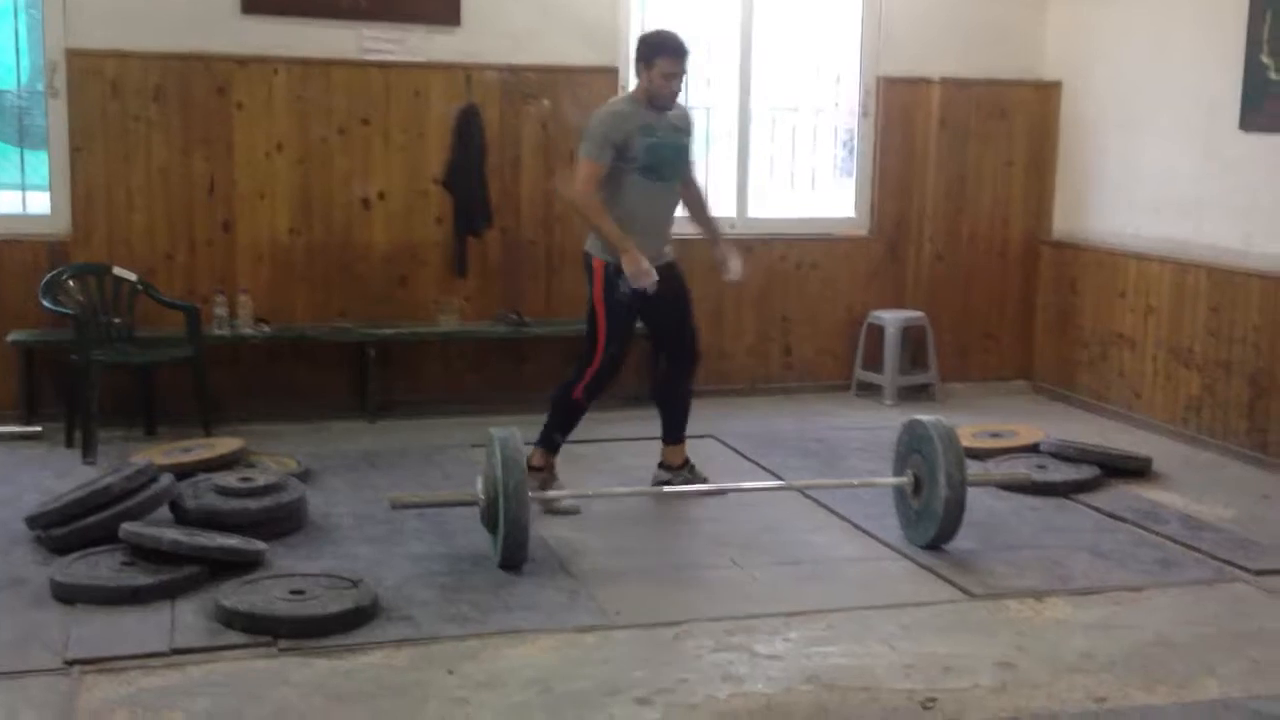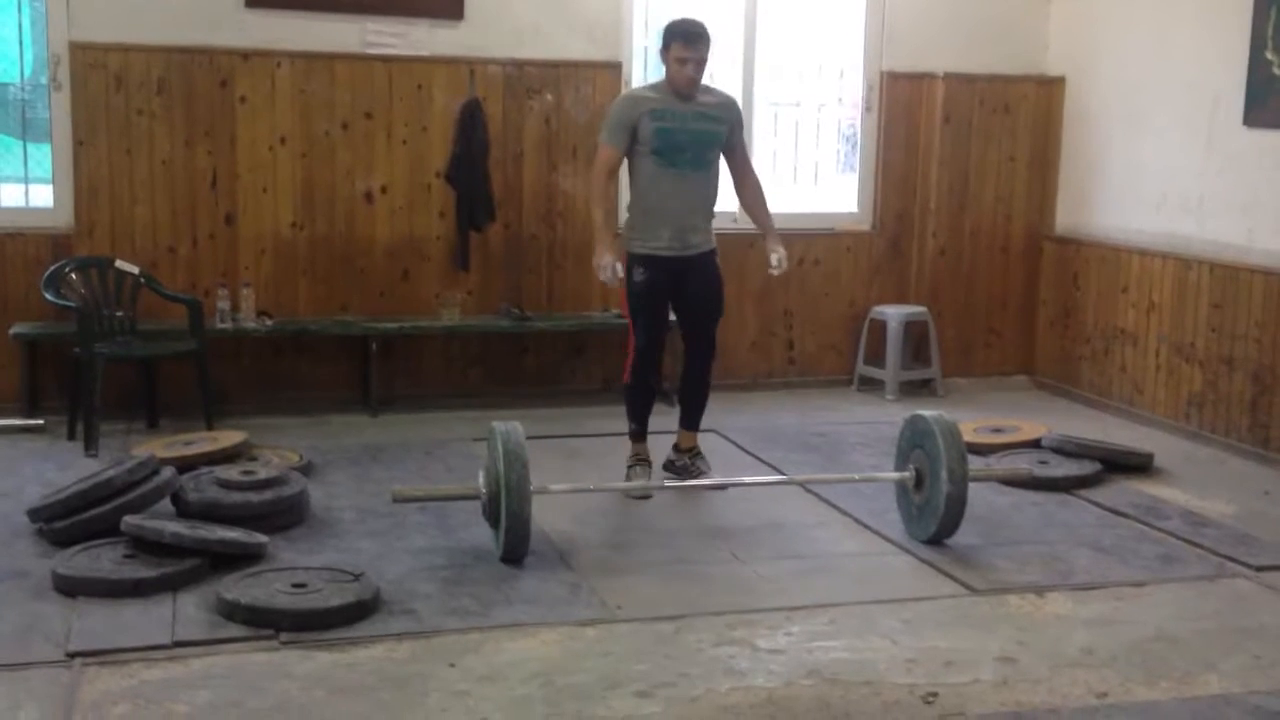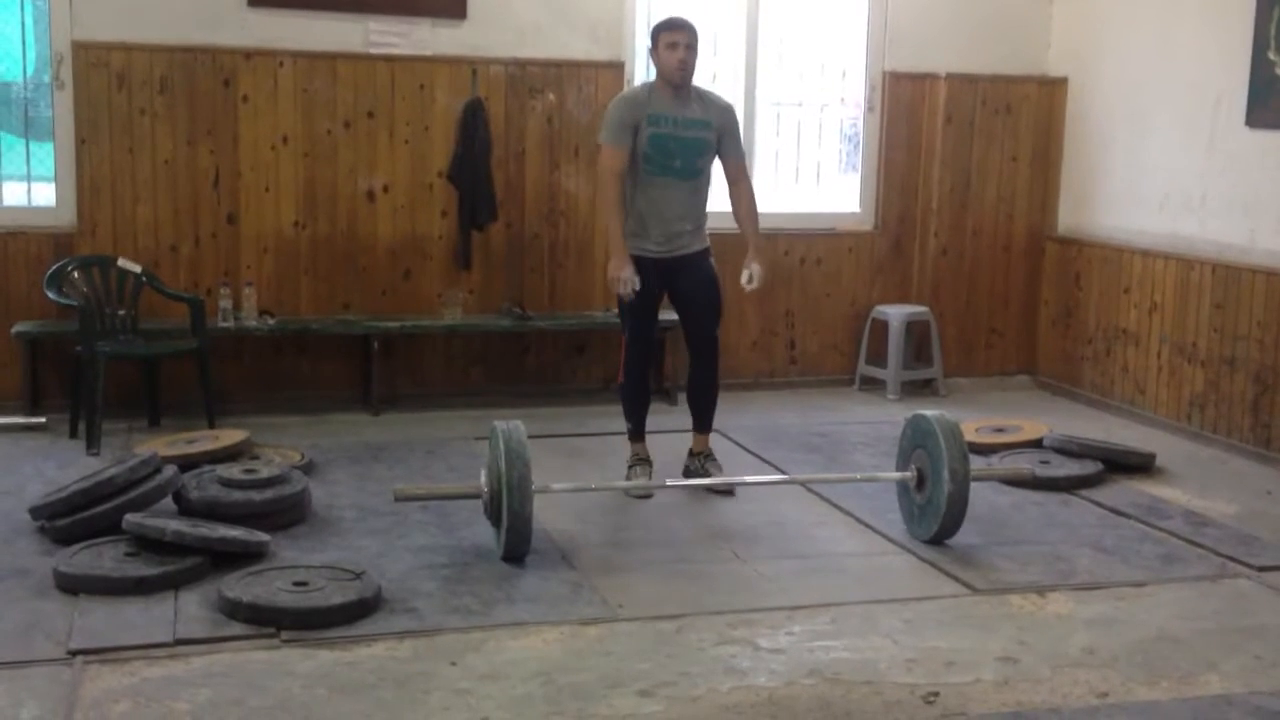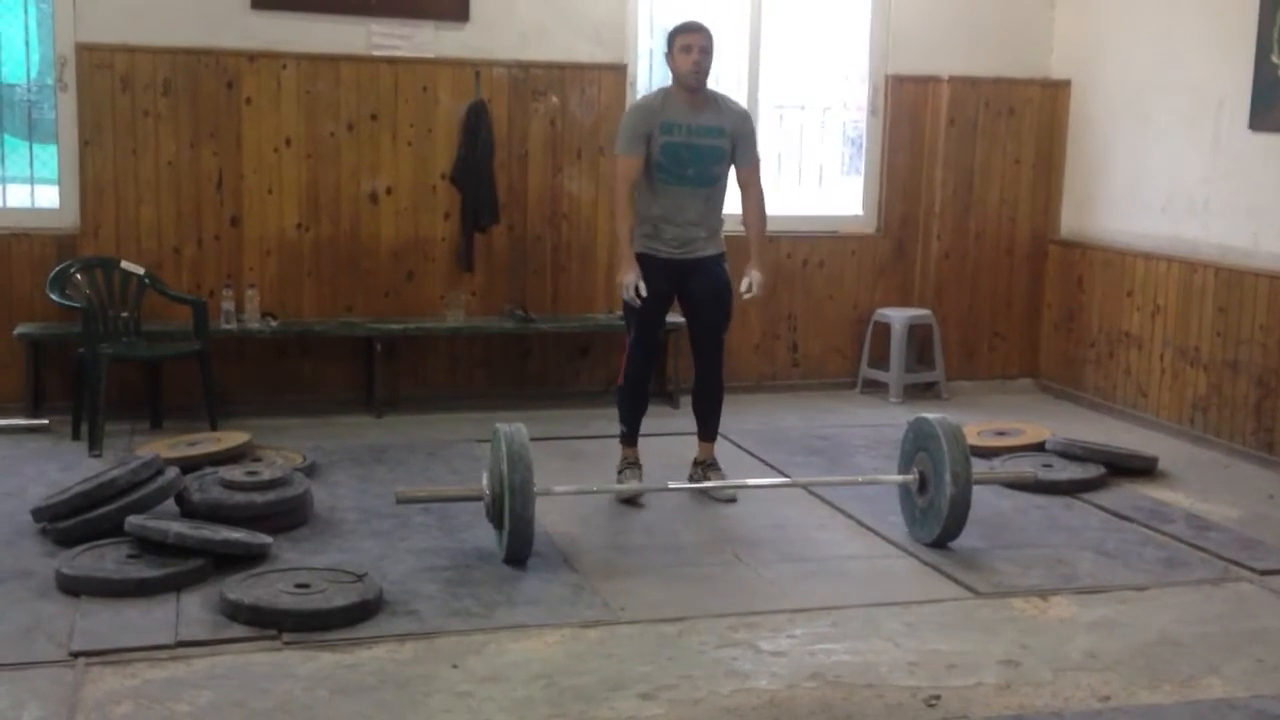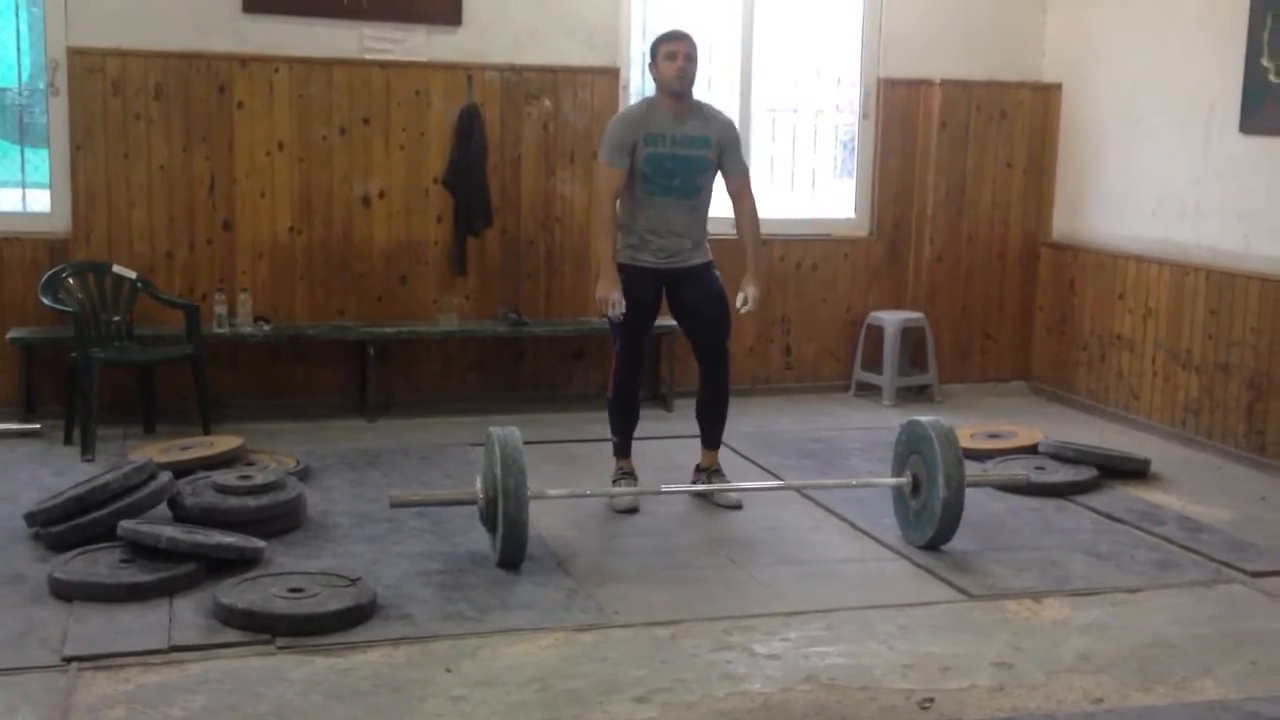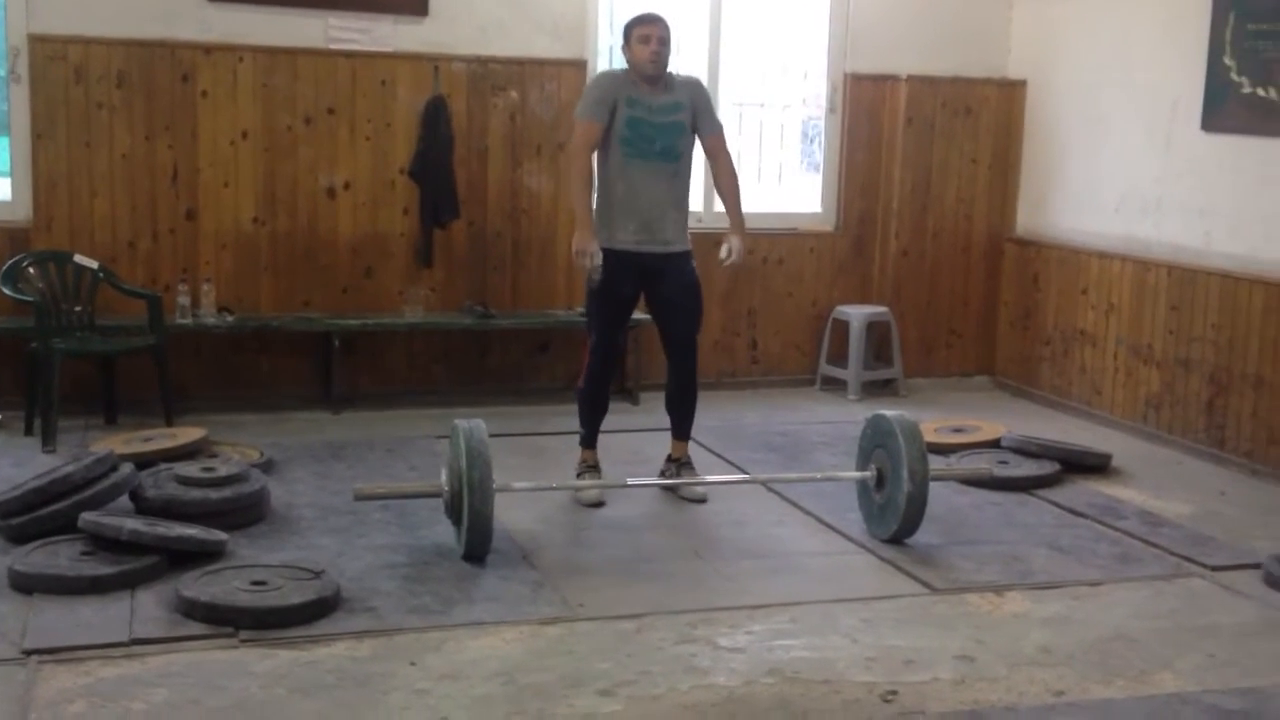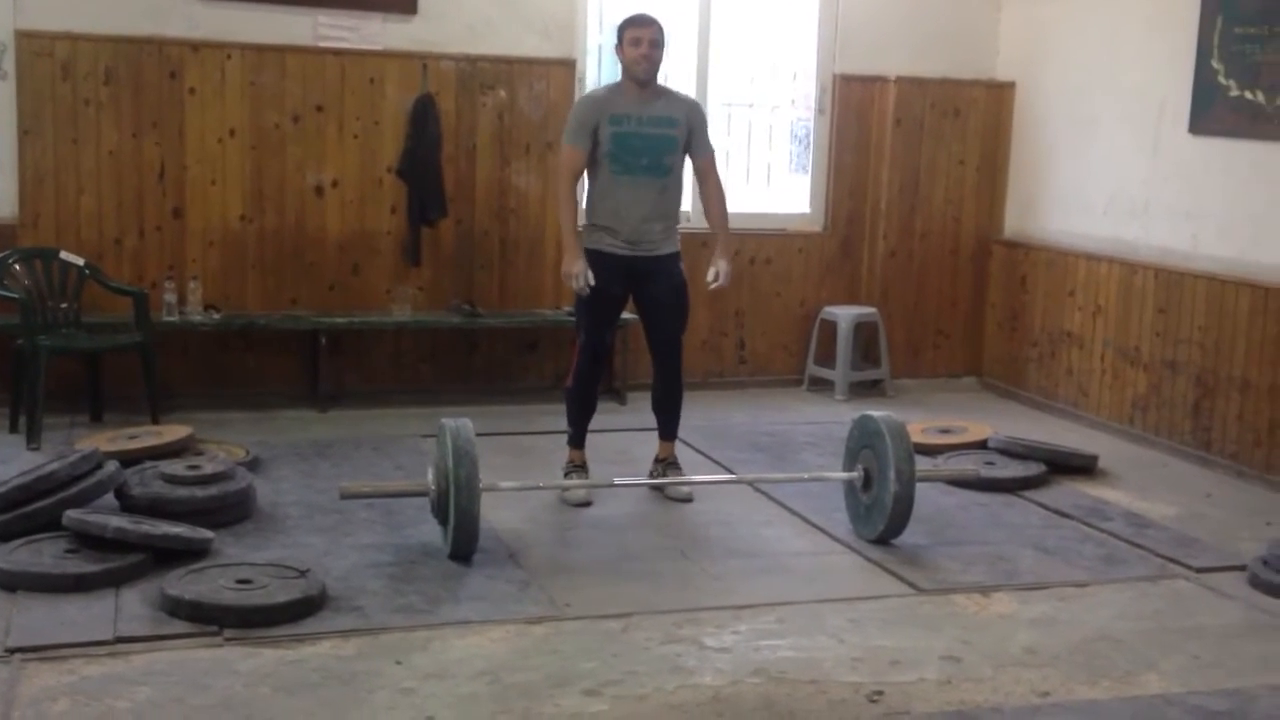
dt=0.4s
person 1, frame 1
left shoulder: (680, 120)
right shoulder: (614, 119)
left elbow: (688, 187)
right elbow: (585, 192)
left wrist: (720, 242)
right wrist: (627, 251)
left hip: (660, 262)
right hip: (617, 265)
left knee: (682, 358)
right knee: (601, 366)
left ankle: (675, 464)
right ankle: (540, 467)
person 1, frame 2
left shoulder: (724, 108)
right shoulder: (634, 105)
left elbow: (744, 176)
right elbow: (602, 174)
left wrist: (771, 236)
right wrist: (604, 241)
left hip: (700, 253)
right hip: (647, 253)
left knee: (702, 351)
right knee: (646, 353)
left ankle: (685, 450)
right ankle: (638, 454)
person 1, frame 3
left shoulder: (719, 112)
right shoulder: (629, 106)
left elbow: (739, 182)
right elbow: (611, 180)
left wrist: (752, 252)
right wrist: (618, 254)
left hip: (693, 253)
right hip: (640, 255)
left knee: (706, 351)
right knee: (638, 354)
left ankle: (700, 453)
right ankle: (639, 454)
person 1, frame 4
left shoulder: (735, 117)
right shoulder: (645, 113)
left elbow: (751, 189)
right elbow: (625, 188)
left wrist: (754, 260)
right wrist: (627, 260)
left hip: (706, 257)
right hip: (652, 255)
left knee: (711, 359)
right knee: (641, 356)
left ankle: (705, 461)
right ankle: (629, 459)
person 1, frame 5
left shoulder: (719, 126)
right shoulder: (629, 123)
left elbow: (742, 199)
right elbow: (606, 201)
left wrist: (751, 274)
right wrist: (606, 276)
left hip: (694, 263)
right hip: (636, 264)
left knee: (716, 362)
right knee: (628, 365)
left ankle: (709, 466)
right ankle: (623, 468)
person 1, frame 6
left shoulder: (691, 92)
right shoulder: (608, 87)
left elbow: (720, 158)
right elbow: (581, 154)
left wrist: (736, 226)
right wrist: (583, 228)
left hip: (674, 250)
right hip: (617, 249)
left knee: (684, 356)
right knee: (602, 356)
left ankle: (678, 460)
right ankle: (587, 461)
person 1, frame 7
left shoulder: (687, 110)
right shoulder: (594, 106)
left elbow: (708, 179)
right elbow: (568, 178)
left wrist: (721, 248)
right wrist: (572, 249)
left hip: (662, 255)
right hip: (604, 253)
left knee: (669, 358)
right knee: (591, 357)
left ankle: (665, 459)
right ankle: (575, 462)
